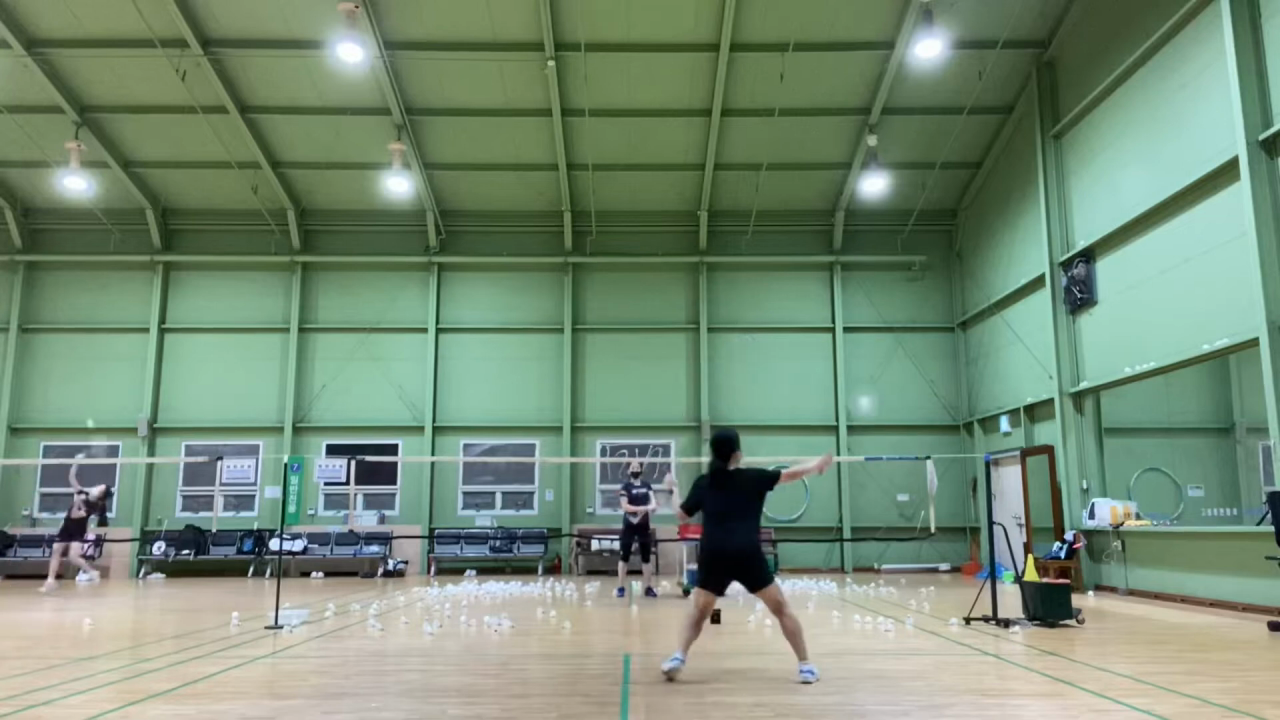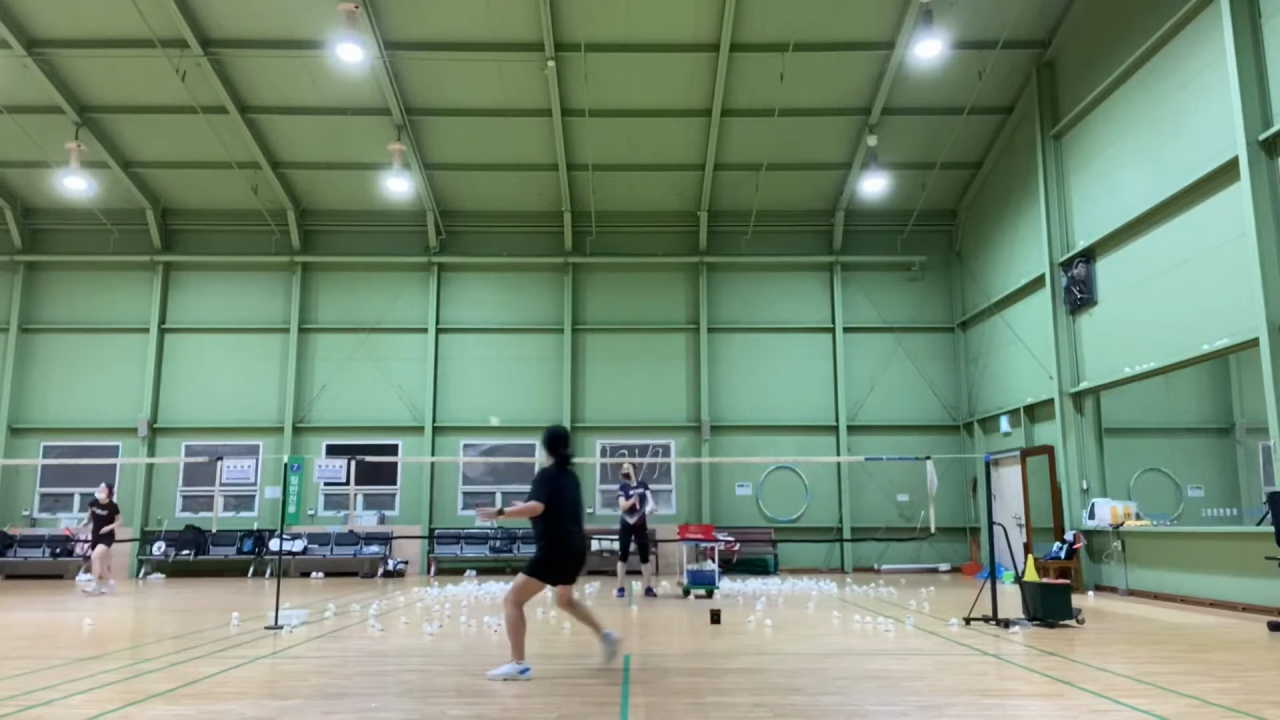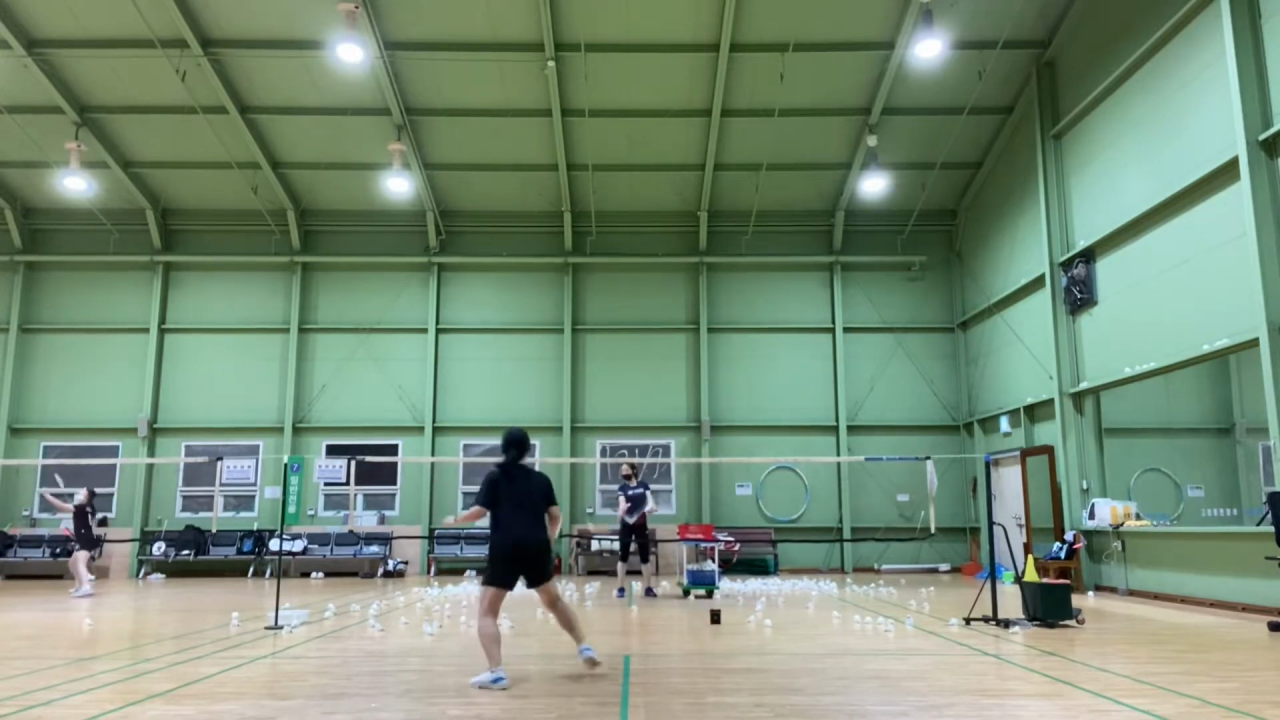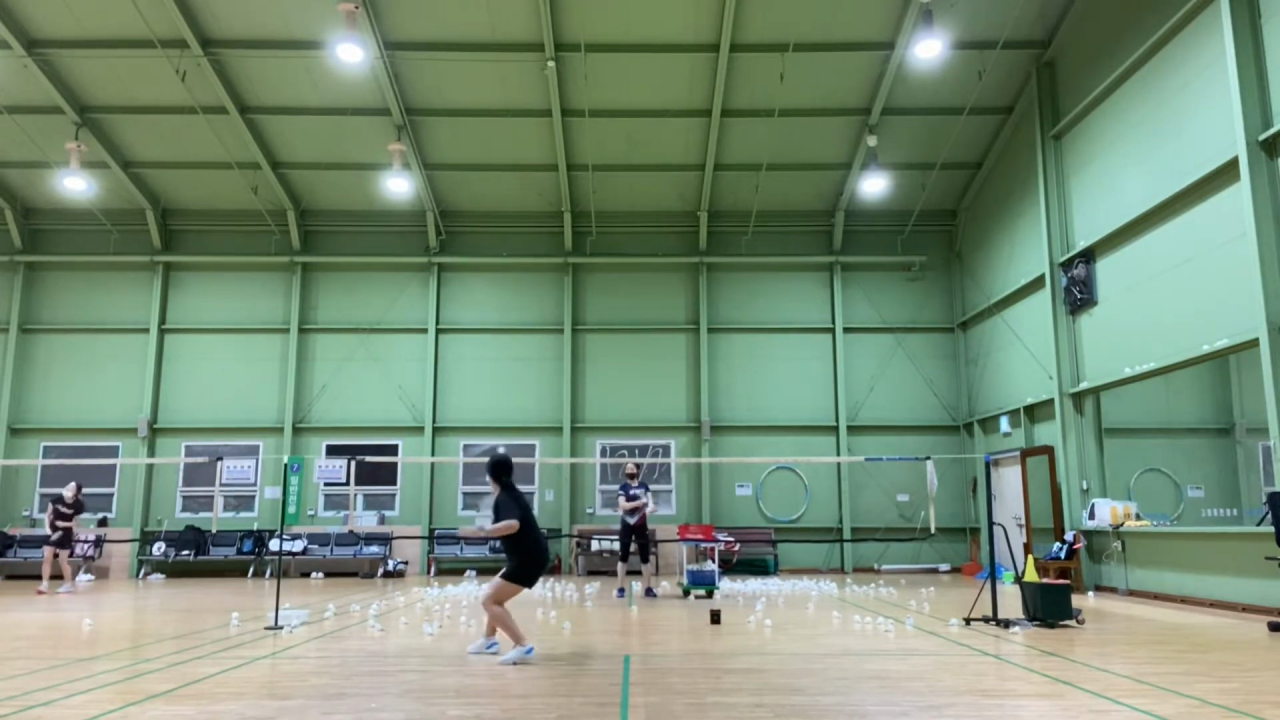
dt=1s
person 1, frame 1
left shoulder: (703, 483)
right shoulder: (755, 478)
left elbow: (682, 515)
right elbow: (788, 474)
left wrist: (674, 490)
right wrist: (817, 465)
left hip: (713, 556)
right hip: (749, 555)
left knee: (699, 611)
right knee: (781, 609)
left ankle: (678, 657)
right ankle: (805, 666)
person 1, frame 2
left shoulder: (546, 474)
right shoulder: (570, 476)
left elbow: (537, 508)
left wrist: (501, 512)
right wrist: (522, 507)
left hip: (554, 551)
right hip: (576, 548)
left knee: (512, 601)
right knee: (564, 600)
left ankle: (518, 665)
right ankle: (605, 635)
person 1, frame 3
left shoulder: (493, 478)
right shoulder: (541, 479)
left elbow: (478, 512)
right elbow: (555, 516)
left wrist: (455, 520)
right wrist: (548, 540)
left hip: (503, 551)
right hip: (537, 549)
left knee: (487, 615)
right knee: (554, 601)
left ankle: (495, 673)
right ankle: (584, 649)
person 1, frame 4
left shoulder: (504, 498)
right shoulder: (511, 493)
left elbow: (513, 525)
left wrist: (482, 530)
left hip: (527, 560)
right hip: (532, 557)
left knee: (489, 601)
right knee: (495, 592)
left ankle: (523, 647)
right ankle: (489, 640)
